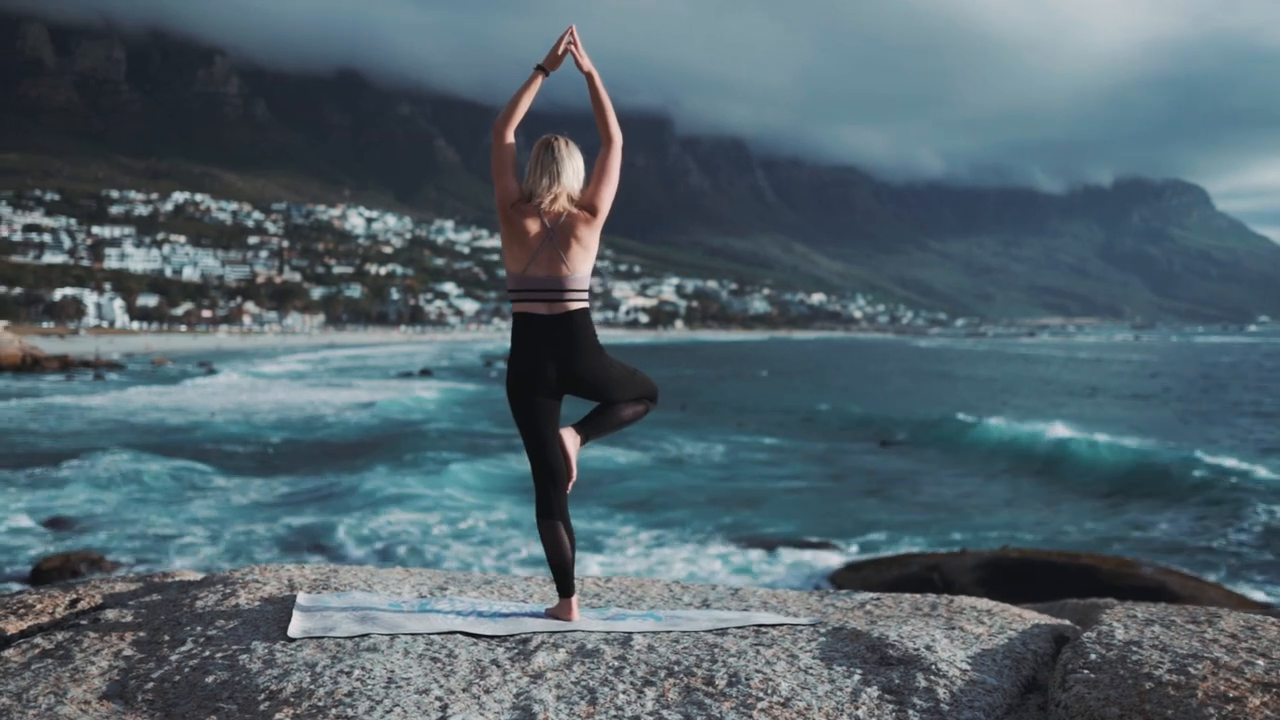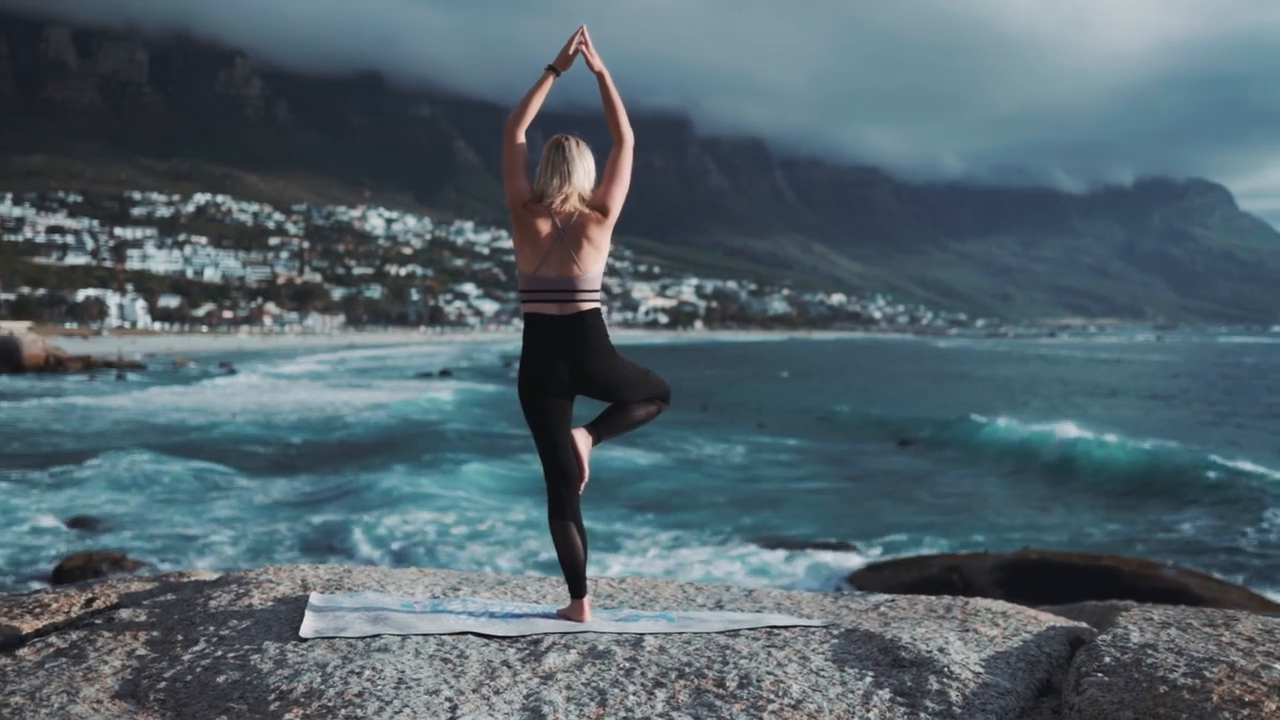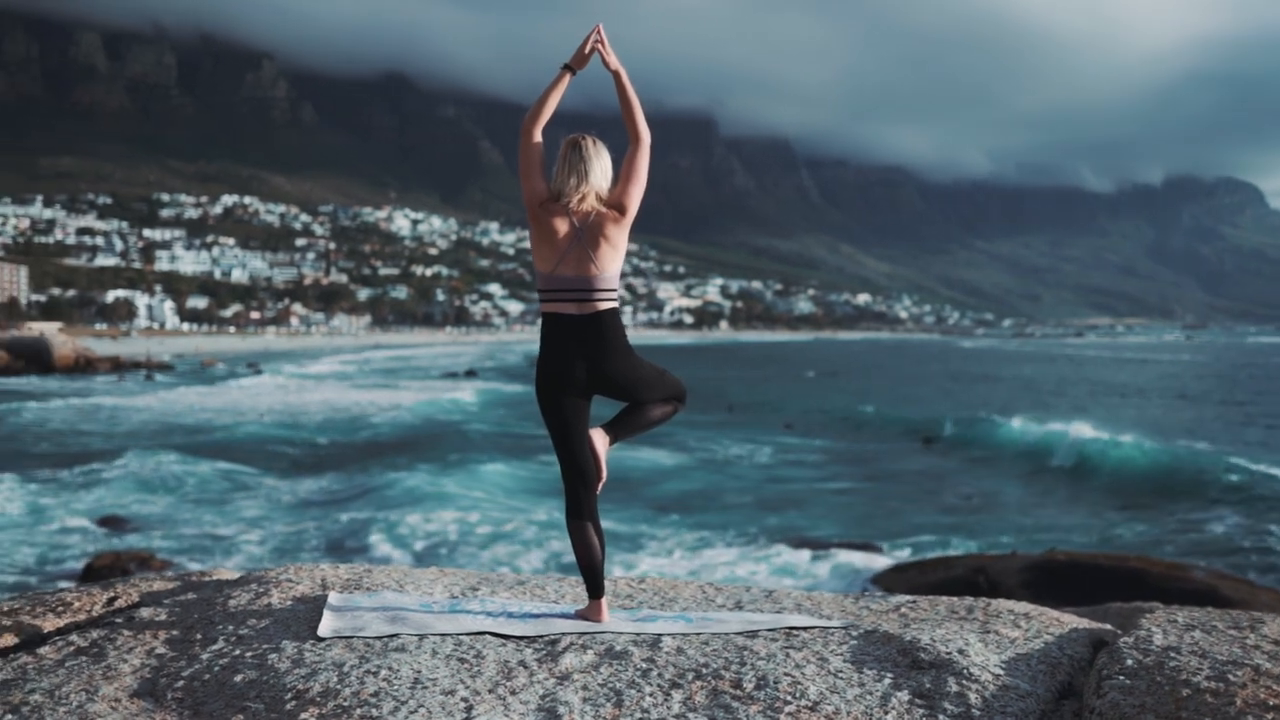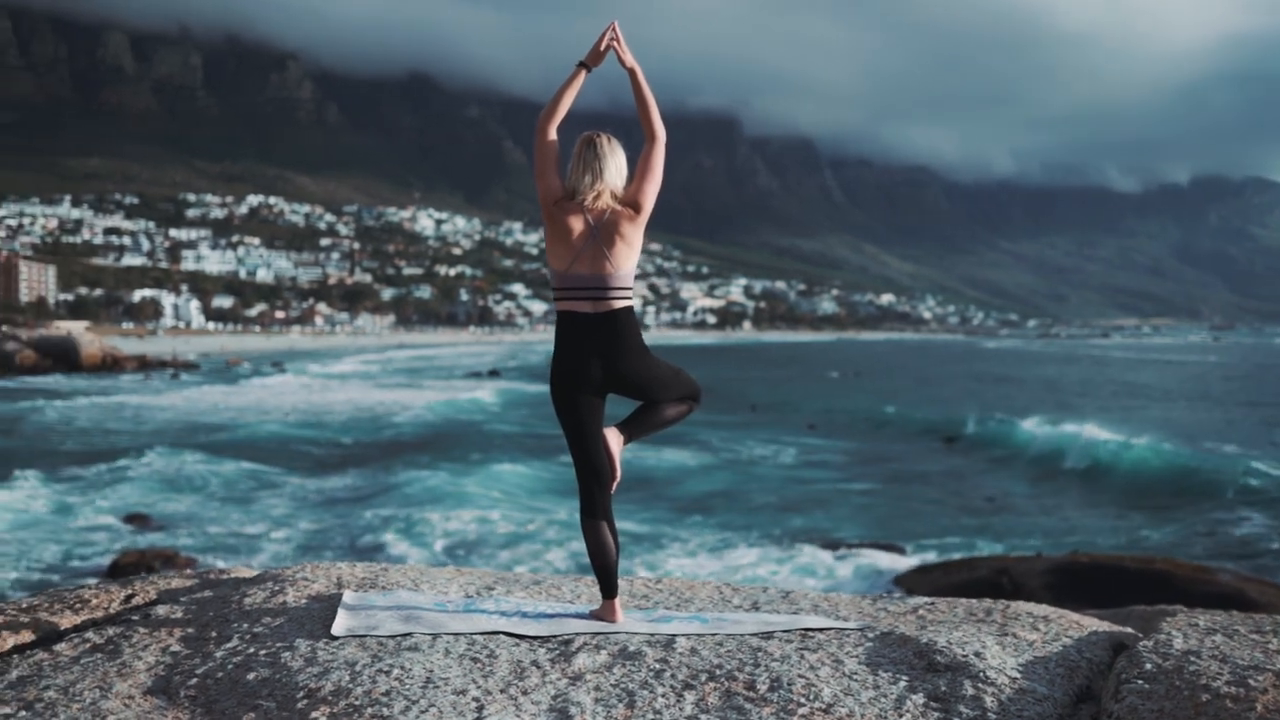
dt=0.3s
person 1, frame 1
left shoulder: (514, 217)
right shoulder: (588, 219)
left elbow: (503, 133)
right elbow: (613, 140)
left wrist: (545, 69)
right wrist: (587, 70)
left hip: (528, 360)
right hip: (579, 355)
left knee: (549, 487)
right knee: (645, 393)
left ankle: (567, 601)
right ankle: (578, 434)
person 1, frame 2
left shoulder: (524, 217)
right shoulder: (599, 219)
left elbow: (513, 133)
right elbow: (625, 140)
left wrist: (555, 69)
right wrist: (599, 70)
left hip: (540, 360)
right hip: (590, 355)
left knee: (561, 488)
right knee: (657, 393)
left ankle: (578, 603)
right ankle: (589, 436)
person 1, frame 3
left shoulder: (542, 217)
right shoulder: (617, 219)
left elbow: (530, 133)
right elbow: (642, 139)
left wrist: (571, 68)
right wrist: (615, 68)
left hip: (557, 361)
right hip: (608, 355)
left knee: (578, 487)
right knee: (674, 393)
left ankle: (597, 604)
right ankle: (607, 435)
person 1, frame 4
left shoulder: (556, 214)
right shoulder: (632, 216)
left elbow: (545, 130)
right elbow: (657, 136)
left wrist: (587, 64)
right wrist: (630, 65)
left hip: (572, 359)
right hip: (623, 353)
left knee: (593, 487)
right knee: (687, 392)
left ankle: (610, 604)
right ankle: (621, 434)
